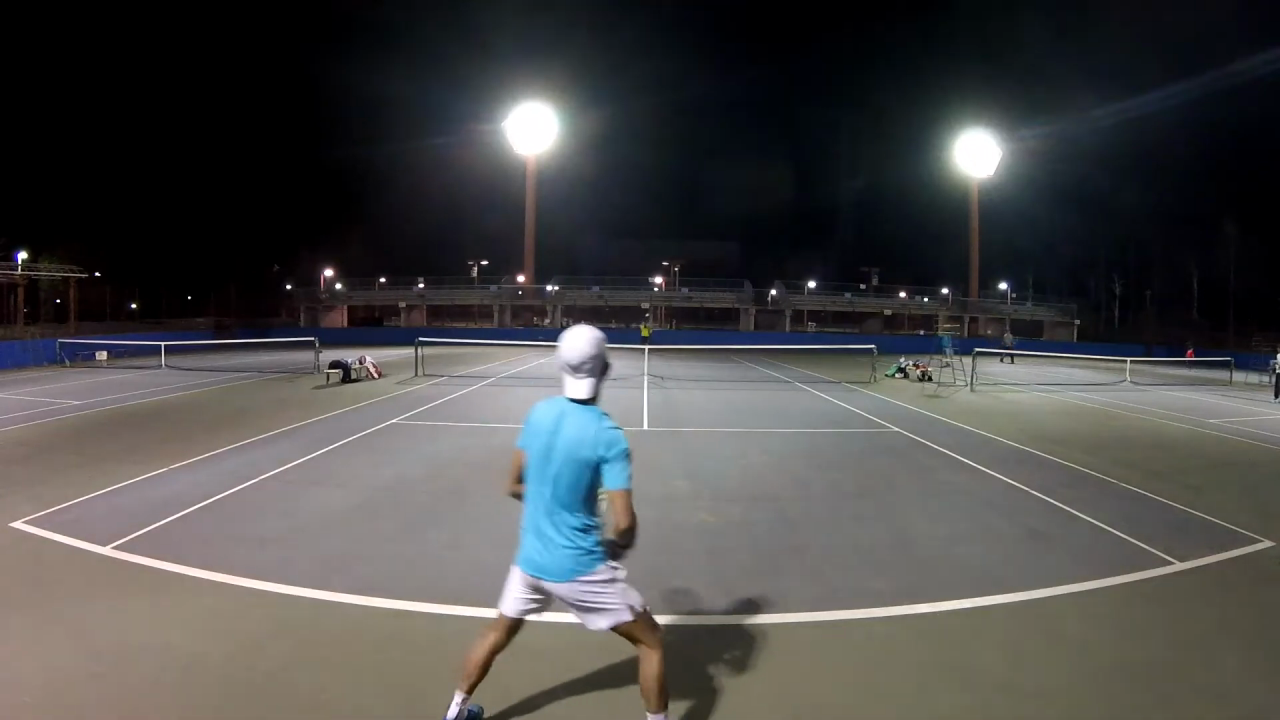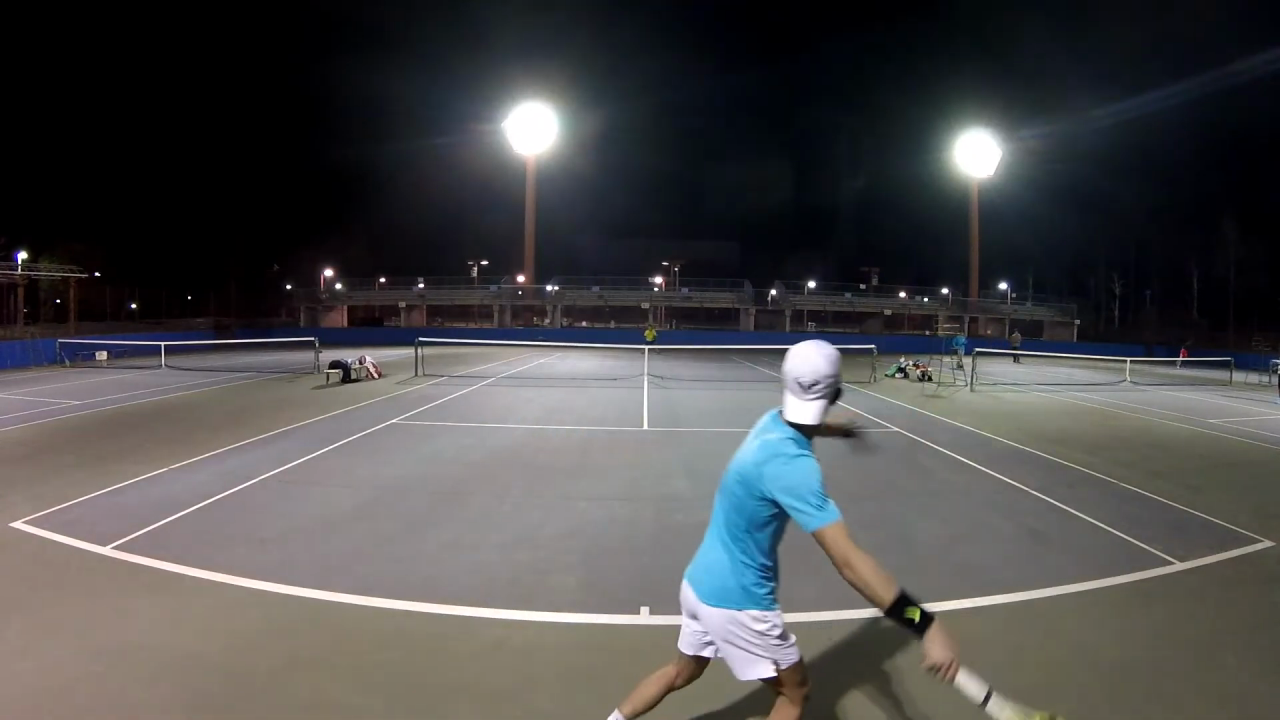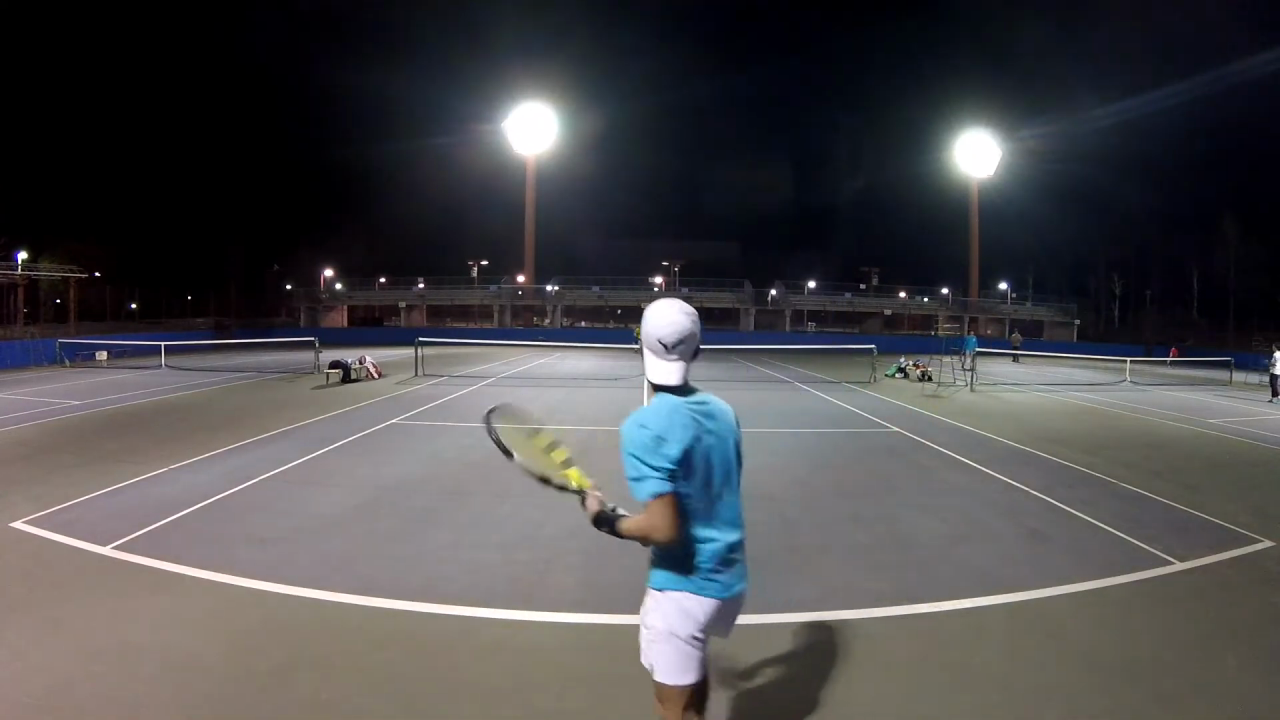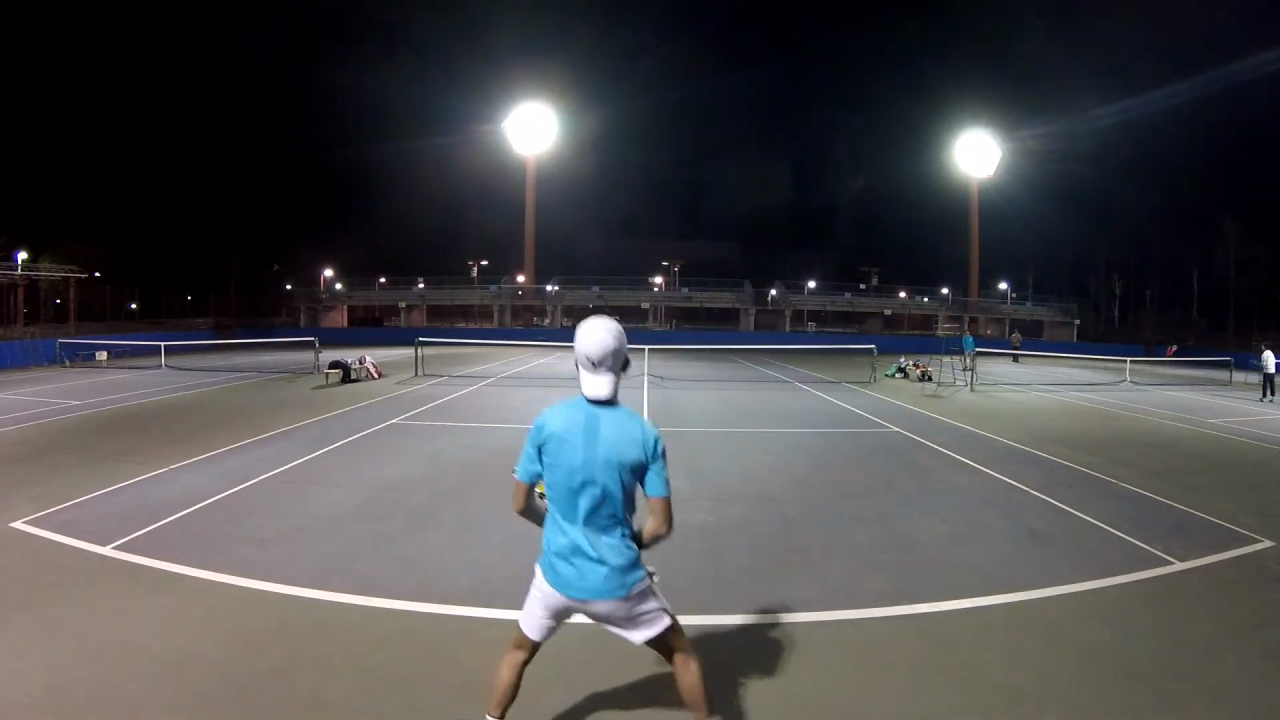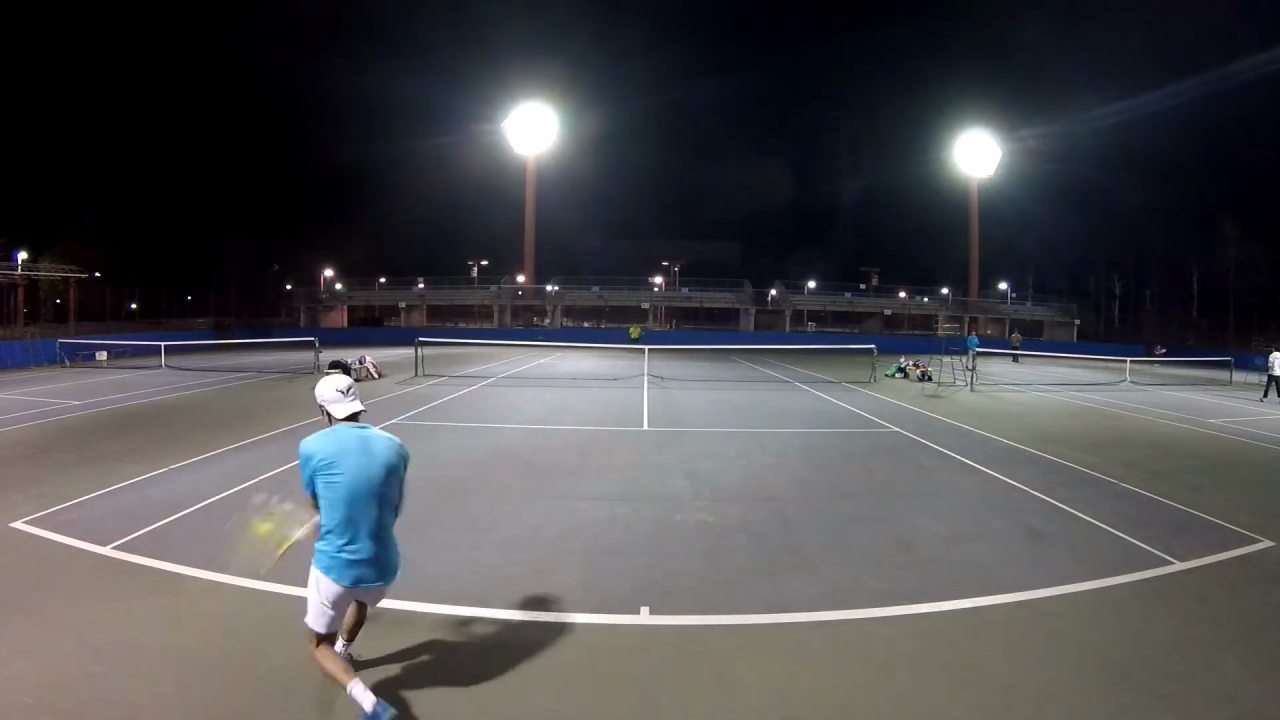
dt=1s
person 1, frame 1
left shoulder: (539, 415)
right shoulder: (607, 436)
left elbow: (515, 486)
right elbow: (624, 521)
right wrist: (619, 547)
left hip: (532, 559)
right hip: (581, 567)
left knee: (499, 632)
right knee: (651, 643)
person 1, frame 2
left shoulder: (773, 423)
right shoulder: (791, 465)
left elbow: (809, 425)
right elbow: (848, 561)
left wrist: (844, 428)
right wrist: (925, 626)
left hip: (699, 584)
right hip: (739, 603)
left knee: (682, 671)
person 1, frame 3
left shoulder: (644, 426)
right shoulder: (721, 412)
left elbow: (662, 529)
left wrist: (603, 518)
left hip: (684, 586)
right hip: (730, 578)
right knee: (691, 662)
person 1, frame 4
left shoulder: (547, 423)
right shoulder: (644, 435)
left elbow: (521, 504)
right elbow: (661, 525)
left hip: (559, 574)
right hip: (618, 582)
left knee: (520, 649)
right knee: (683, 653)
person 1, frame 5
left shoulder: (312, 447)
right shoulder: (394, 447)
left elbow: (320, 511)
left hip: (334, 566)
right hip: (381, 568)
left knee: (320, 644)
right ankle: (343, 651)
